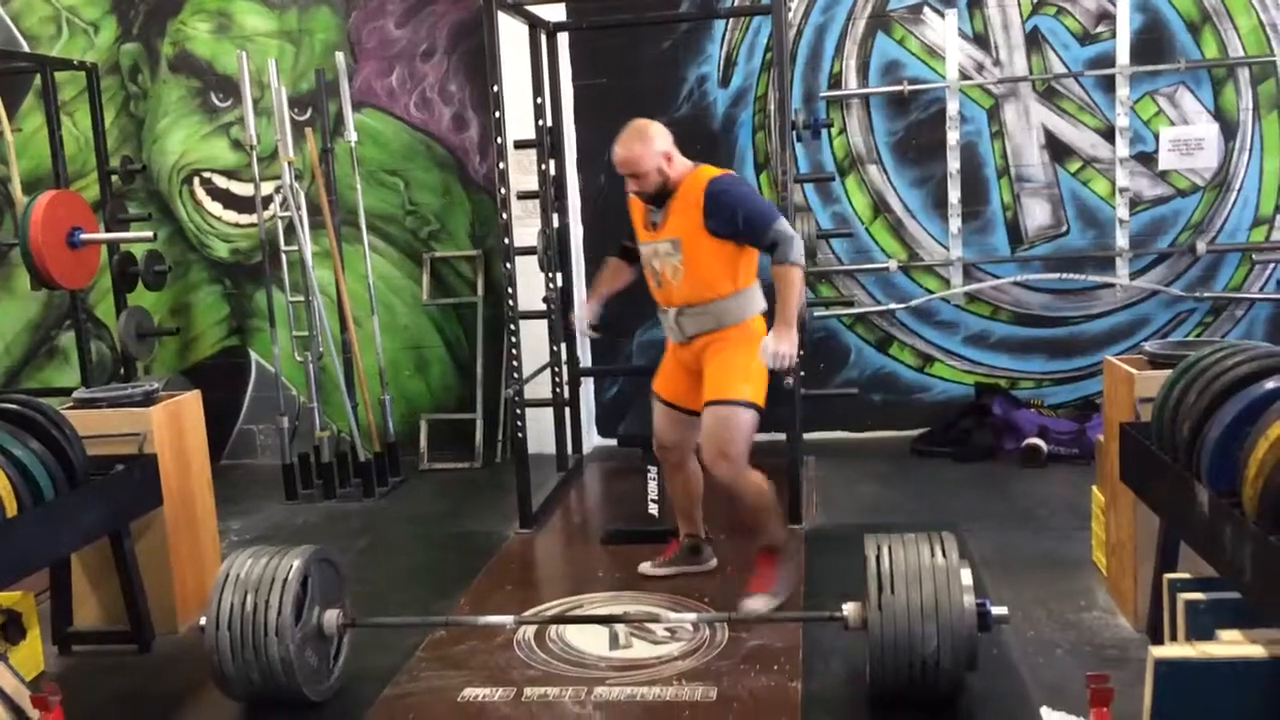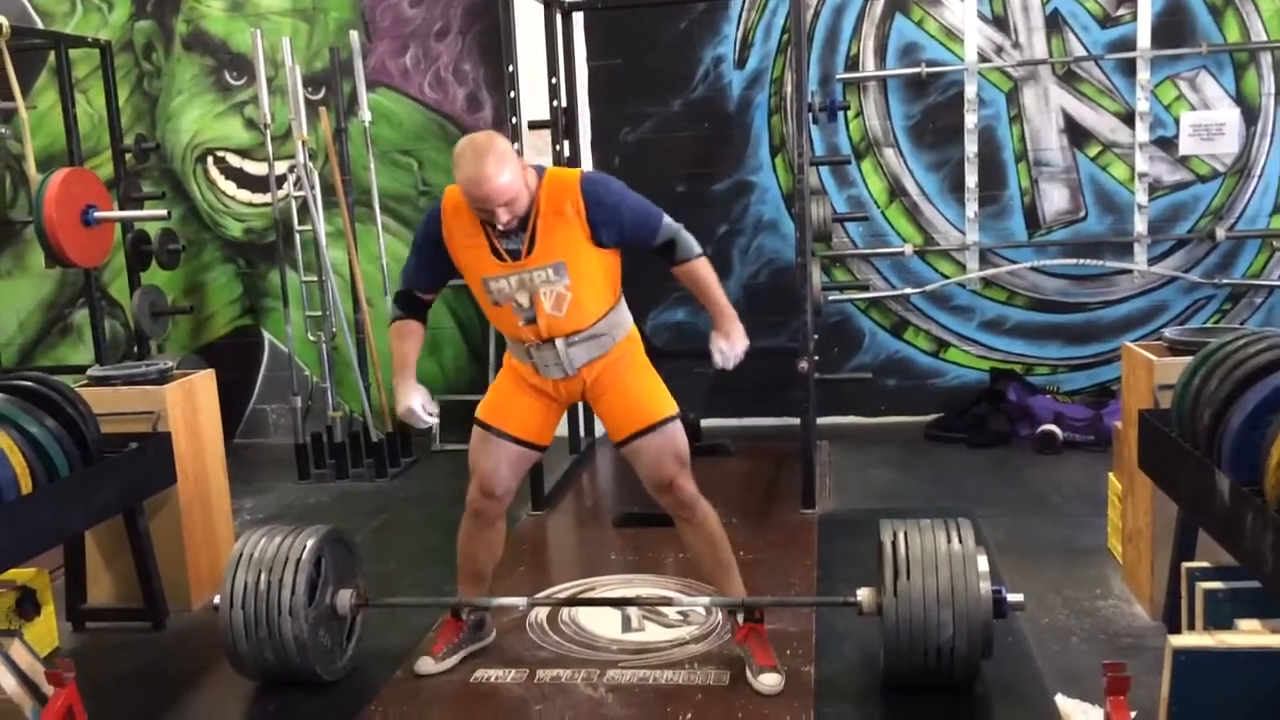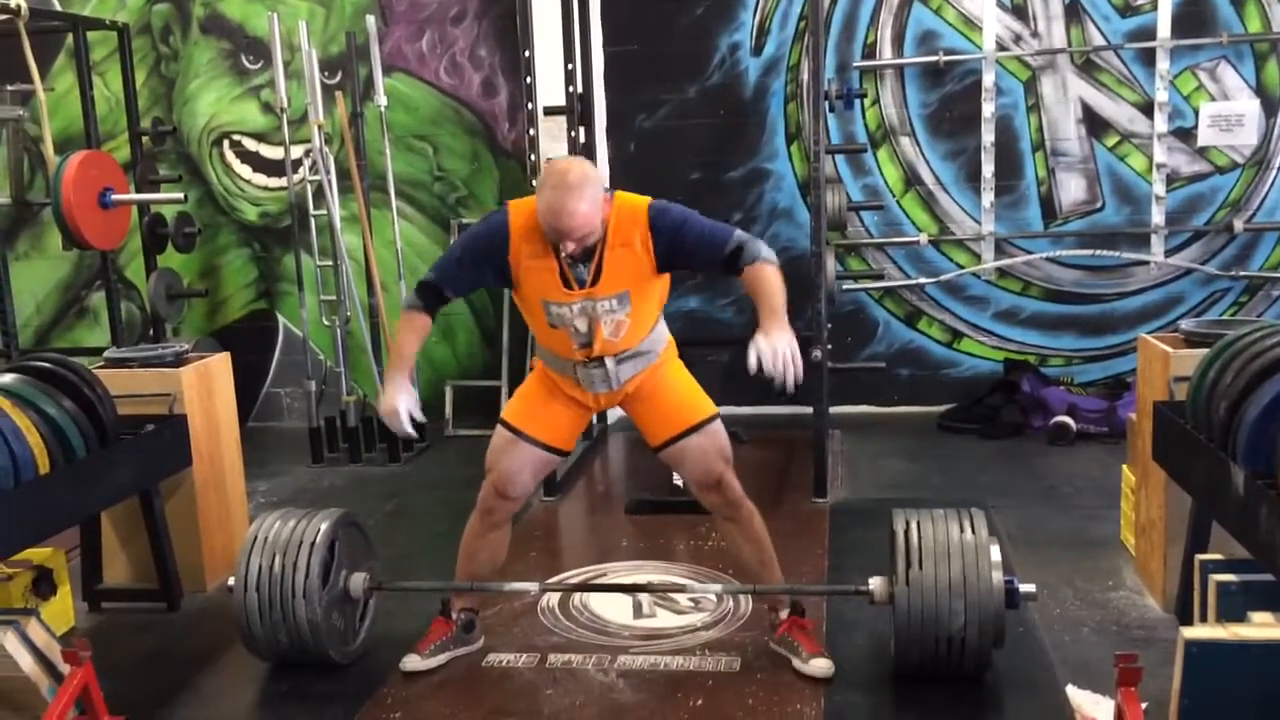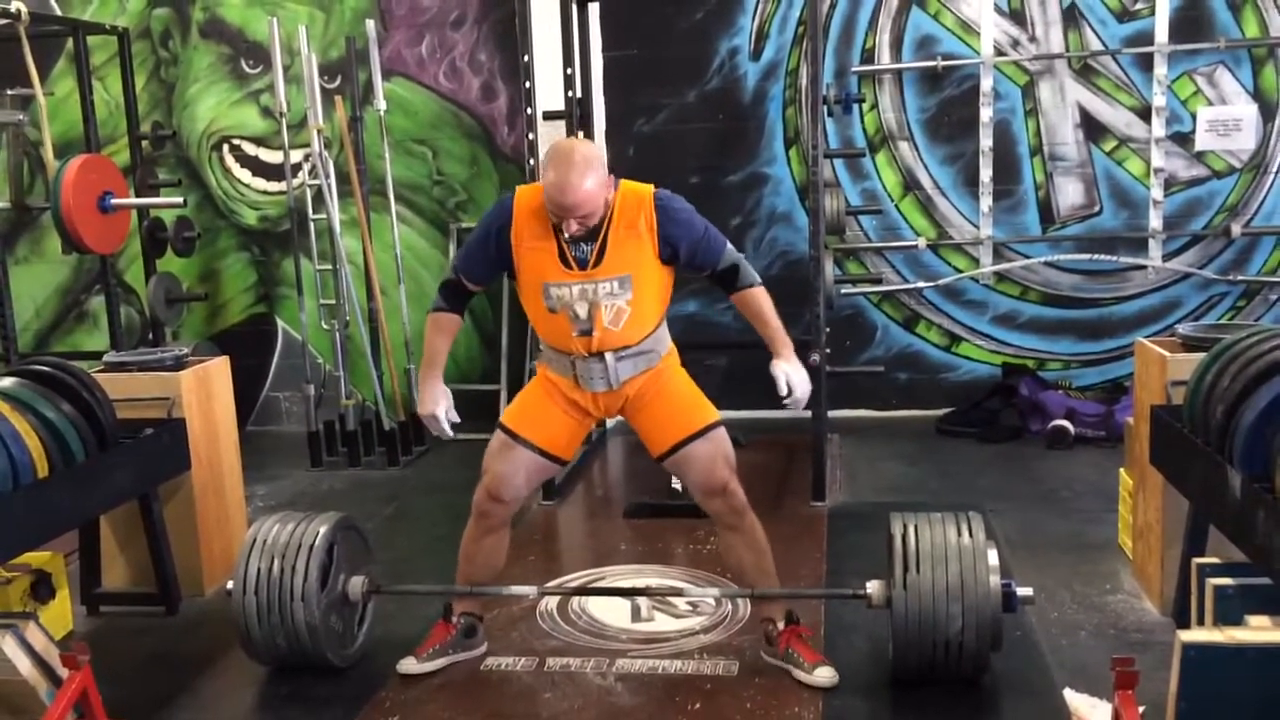
dt=1s
person 1, frame 1
left shoulder: (718, 192)
right shoulder: (639, 198)
left elbow: (786, 244)
right elbow: (628, 253)
left wrist: (786, 327)
right wrist: (593, 300)
left hip: (733, 338)
right hip: (682, 342)
left knee: (724, 463)
right knee: (671, 452)
left ankle: (775, 550)
right ankle: (693, 545)
person 1, frame 2
left shoulder: (585, 195)
right shoulder: (446, 221)
left elbow: (674, 242)
right elbow: (411, 302)
left wrist: (726, 322)
right wrist: (404, 380)
left hip: (609, 355)
right hip: (528, 368)
left knee: (677, 489)
right knee: (484, 497)
left ankle: (748, 624)
right ankle: (468, 620)
person 1, frame 3
left shoulder: (650, 223)
right shoulder: (506, 231)
left elbow: (748, 251)
right elbow: (431, 291)
left wrist: (774, 321)
right wrist: (398, 376)
left hip: (647, 367)
right hip: (559, 376)
left knee: (722, 489)
right knee: (498, 495)
left ankle: (786, 621)
right ankle: (458, 622)
person 1, frame 4
left shoulder: (656, 211)
right shoulder: (512, 217)
left elbow: (732, 271)
right elbow: (455, 291)
left wrist: (783, 351)
right wrist: (431, 380)
left hip: (649, 371)
right hip: (561, 379)
left knee: (725, 494)
right knee: (492, 499)
left ankle: (780, 633)
right ankle: (461, 626)
